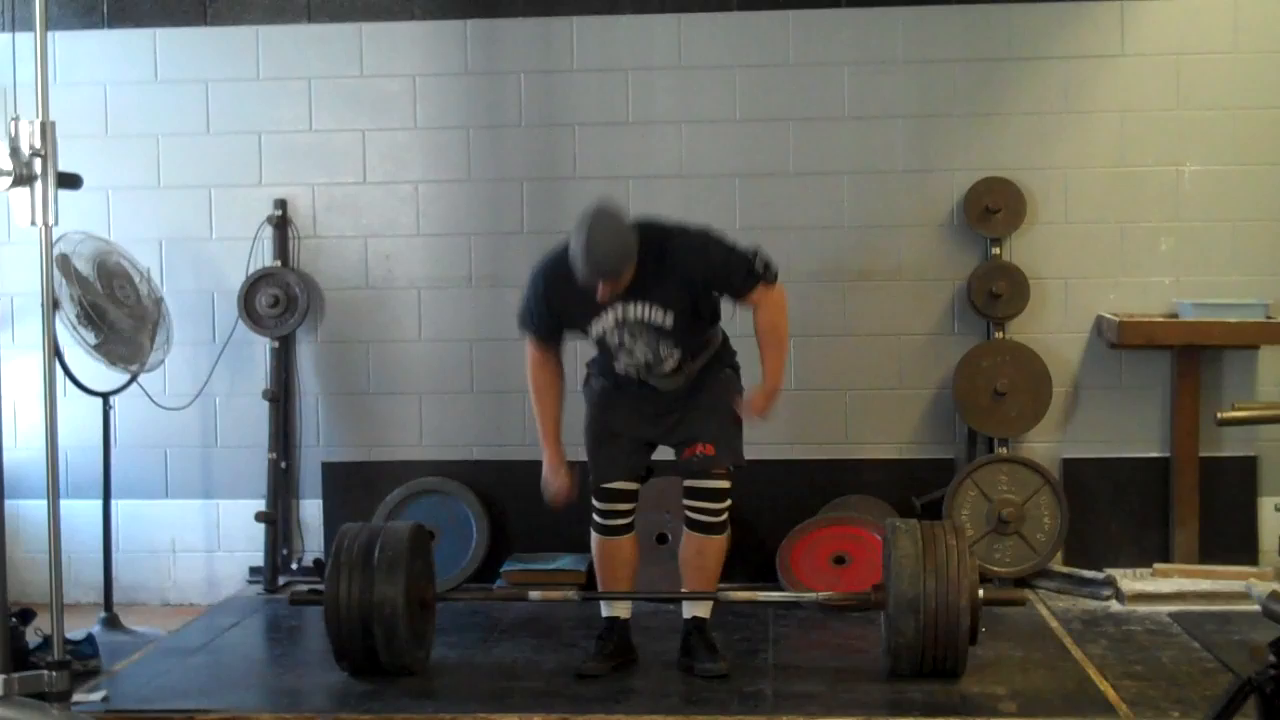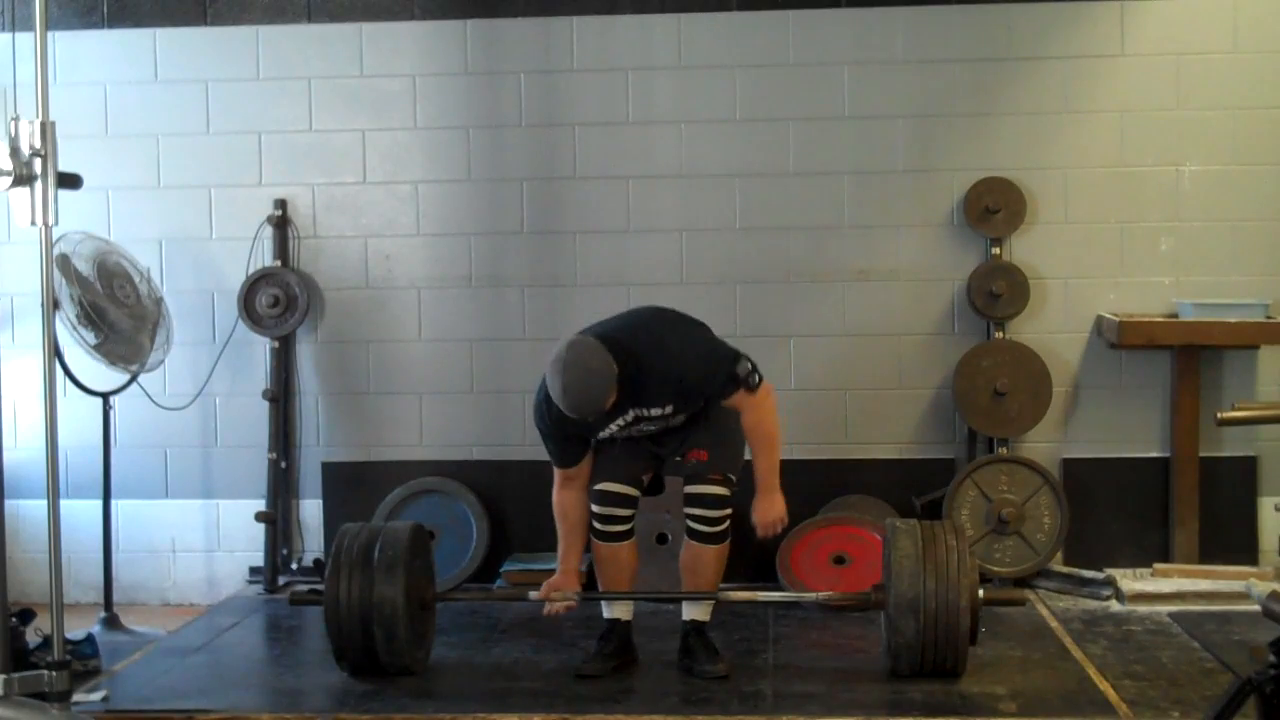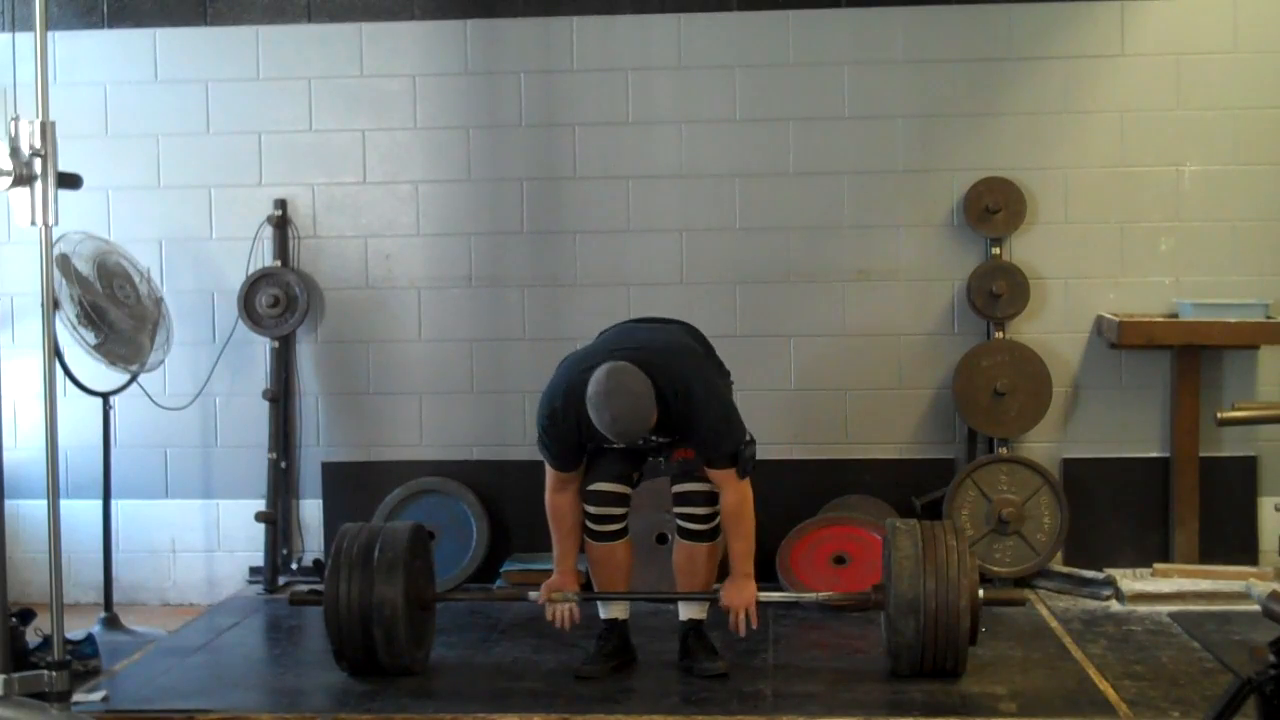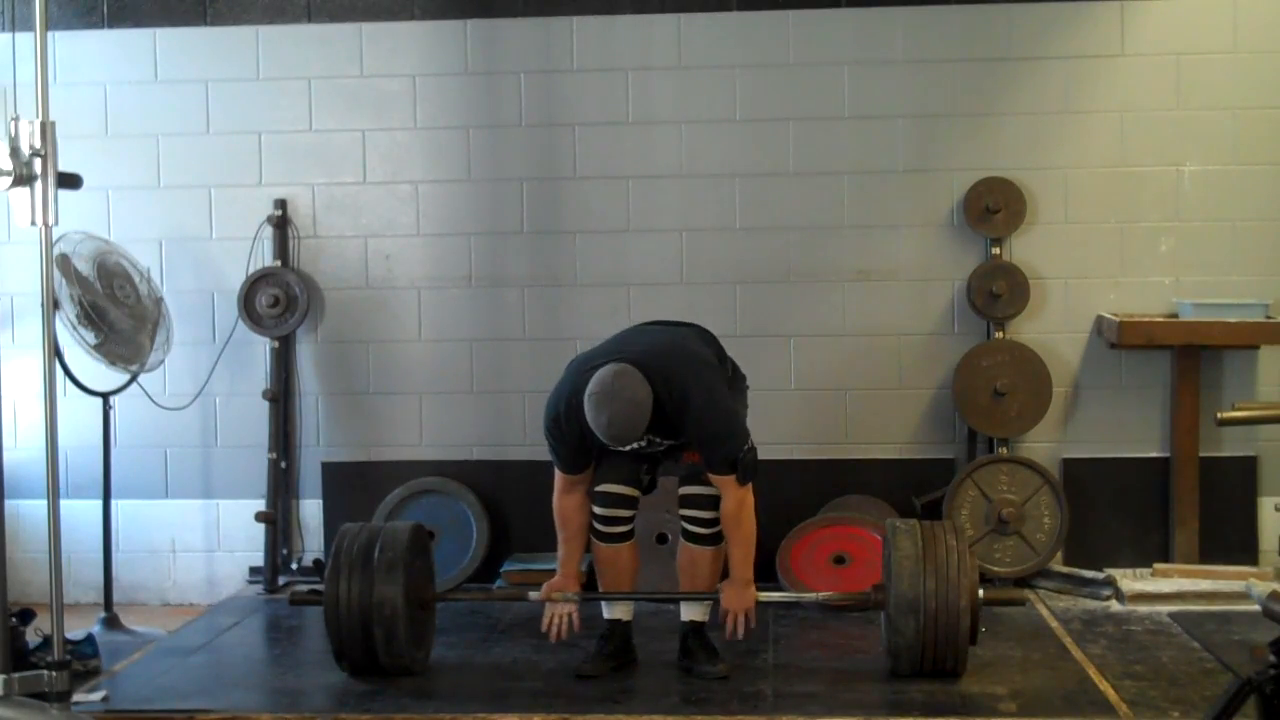
dt=0.4s
person 1, frame 1
left shoulder: (688, 251)
right shoulder: (552, 280)
left elbow: (766, 290)
right elbow: (542, 355)
left wrist: (771, 378)
right wrist: (552, 452)
left hip: (702, 384)
right hip: (620, 389)
left knee: (707, 500)
right knee: (611, 504)
left ankle: (696, 631)
right ankle: (615, 632)
person 1, frame 2
left shoulder: (671, 348)
right shoulder: (553, 404)
left elbow: (755, 399)
right elbow: (570, 485)
left wrist: (768, 494)
right wrist: (567, 570)
left hip: (707, 408)
left knee: (708, 503)
right knee: (608, 504)
left ankle: (694, 635)
right ankle: (616, 634)
person 1, frame 3
left shoulder: (701, 397)
right shoulder: (562, 405)
left elbow: (734, 488)
right elbow: (562, 487)
left wrist: (742, 576)
right wrist: (564, 572)
left hip: (688, 389)
left knee: (698, 504)
right knee: (600, 504)
left ankle: (693, 634)
right ankle: (615, 635)
person 1, frame 4
left shoulder: (706, 402)
right shoulder: (566, 408)
left elbow: (735, 493)
right elbow: (571, 490)
left wrist: (741, 581)
right wrist: (567, 574)
left knee: (703, 509)
right knee: (609, 506)
left ankle: (694, 635)
right ankle: (617, 635)
